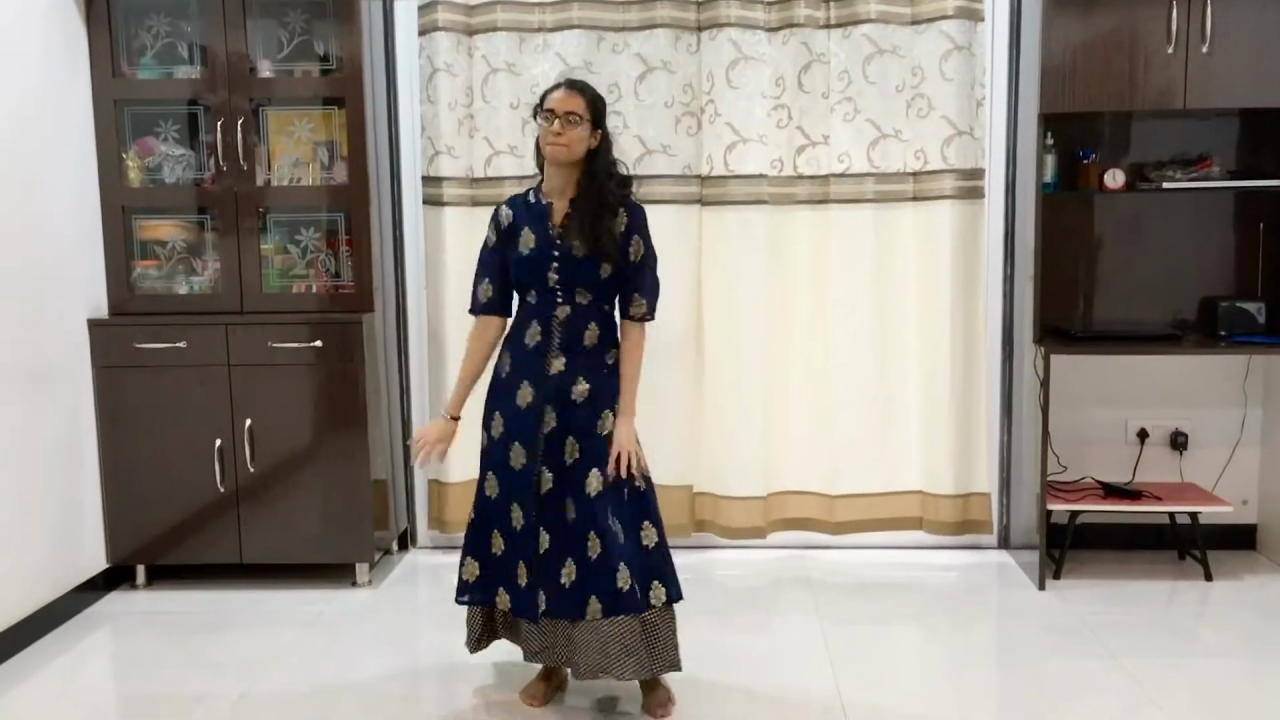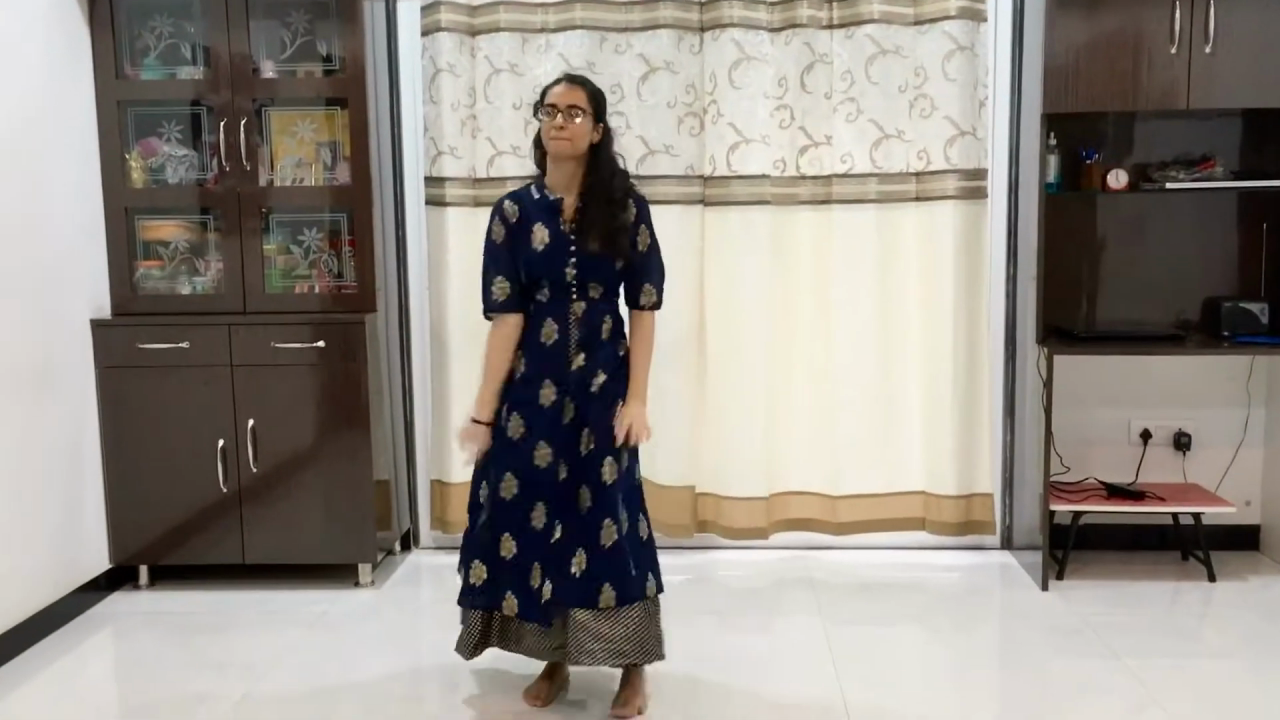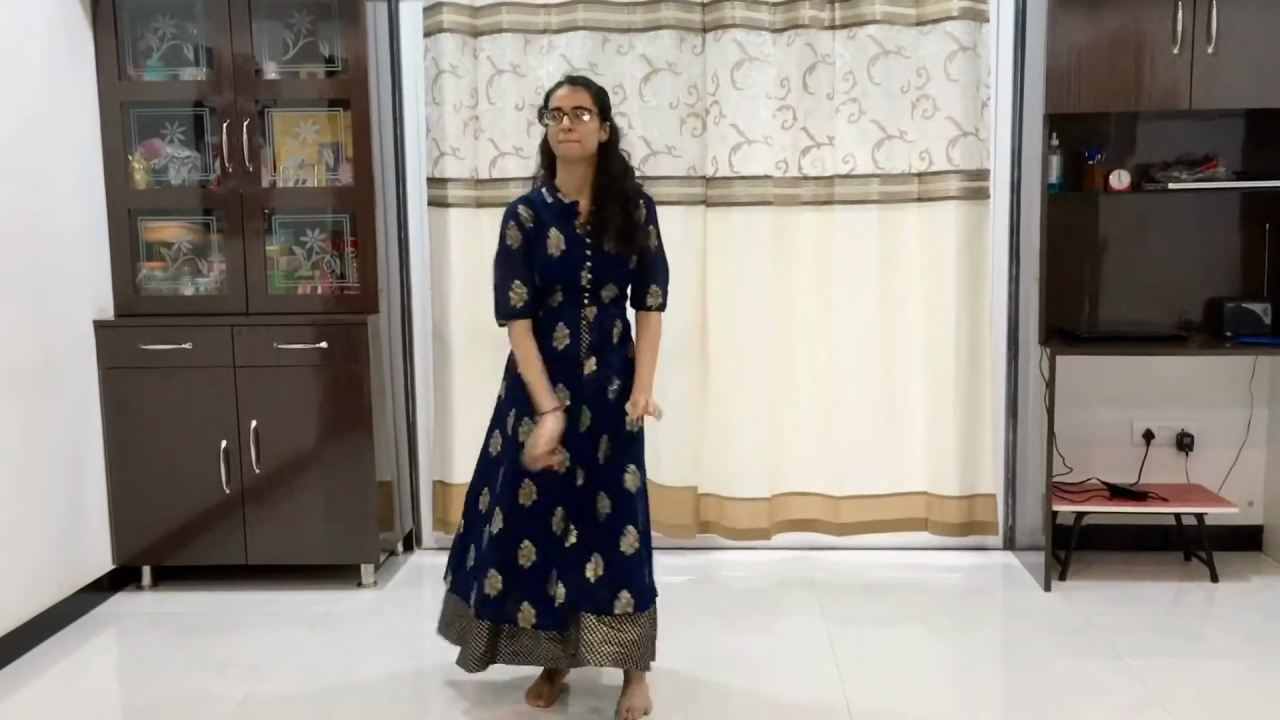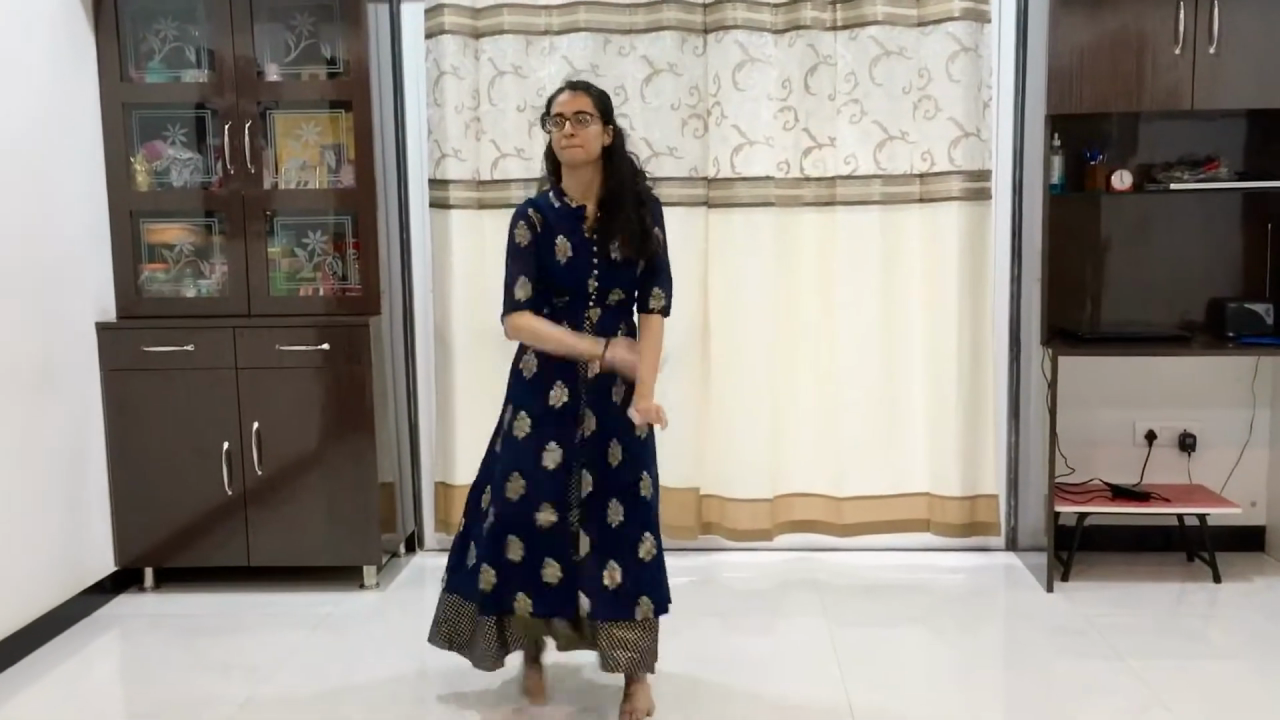
dt=0.1s
person 1, frame 1
left shoulder: (621, 214)
right shoulder: (511, 215)
left elbow: (635, 318)
right elbow: (488, 317)
left wrist: (625, 414)
right wrist: (452, 410)
left hip: (593, 385)
right hip: (522, 385)
left knee: (606, 529)
right knee: (521, 520)
right ankle: (551, 661)
person 1, frame 2
left shoulder: (626, 207)
right shoulder: (514, 211)
left elbow: (644, 306)
right elbow: (504, 316)
left wrist: (636, 398)
right wrist: (481, 413)
left hip: (602, 380)
right hip: (532, 384)
left knee: (607, 522)
right knee: (526, 517)
right ankle: (553, 661)
person 1, frame 3
left shoulder: (634, 206)
right shoulder: (525, 214)
left elbow: (651, 304)
right elbow: (516, 321)
left wrist: (643, 389)
right wrist: (546, 408)
left hip: (612, 383)
right hip: (542, 382)
left knee: (615, 520)
right knee: (533, 520)
right ankle: (552, 659)
person 1, frame 4
left shoulder: (641, 209)
right shoulder: (532, 216)
left elbow: (654, 307)
right elbow: (517, 318)
left wrist: (644, 390)
right wrist: (595, 350)
left hip: (616, 389)
right hip: (547, 384)
left knee: (625, 521)
right knee: (529, 515)
right ankle: (532, 650)
